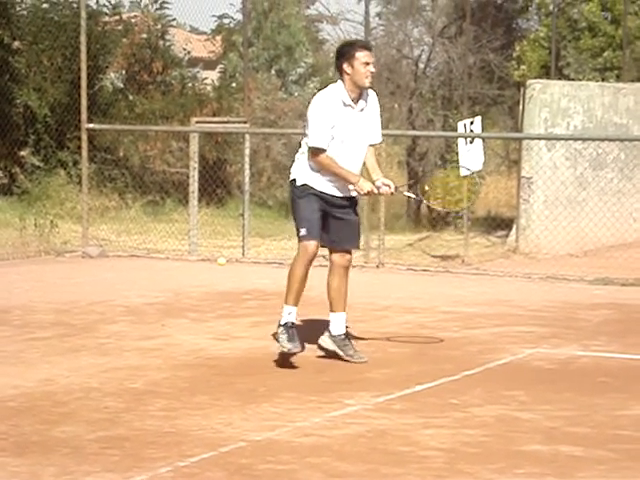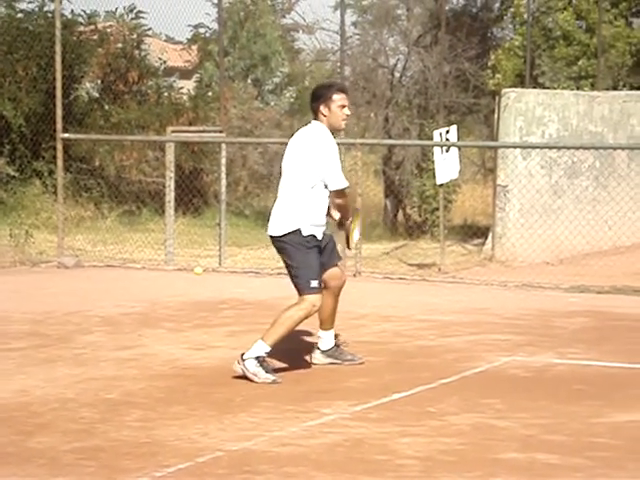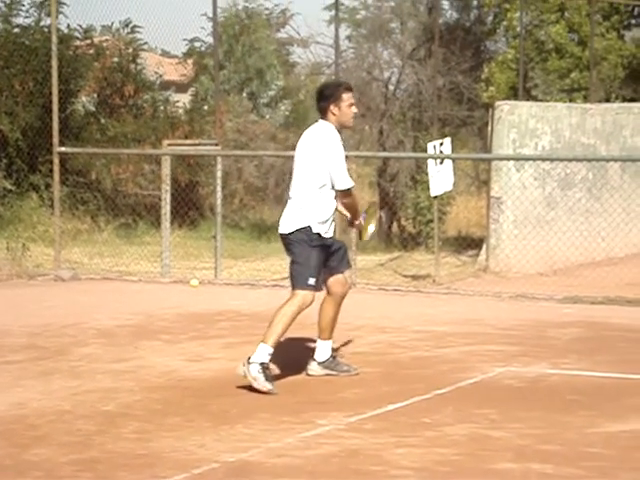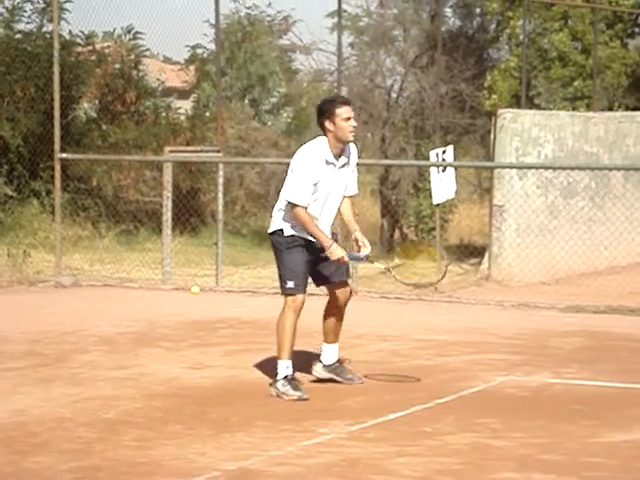
dt=0.5s
person 1, frame 1
left shoulder: (371, 100)
right shoulder: (325, 102)
right elbow: (317, 155)
left wrist: (377, 176)
right wrist: (357, 181)
left hip: (343, 193)
right hip: (310, 185)
left knee: (342, 261)
right knee: (308, 249)
left ankle: (335, 334)
right ankle: (287, 323)
person 1, frame 2
left shoulder: (307, 136)
right shoulder: (323, 144)
right elbow: (339, 195)
left wrist: (333, 213)
right wrist: (345, 218)
left hip: (307, 228)
right hip: (295, 231)
left knee: (335, 279)
right knee: (311, 302)
left ankle: (326, 347)
right ankle: (252, 357)
person 1, frame 3
left shoulder: (315, 135)
right shoulder: (328, 142)
right elbow: (344, 193)
left wrist: (345, 214)
right wrist: (355, 217)
left hip: (319, 228)
right hip: (303, 228)
left knee: (339, 286)
right knee: (301, 296)
left ankle: (322, 357)
right ankle: (257, 362)
person 1, frame 4
left shoulder: (351, 153)
right shoulder: (307, 158)
left elbow: (345, 198)
right elbow: (297, 210)
left wrist: (355, 232)
right wrist: (329, 244)
left hip: (321, 237)
right hip: (290, 234)
left knee: (341, 292)
right knee: (295, 301)
left ankle: (328, 362)
right ankle: (283, 376)
